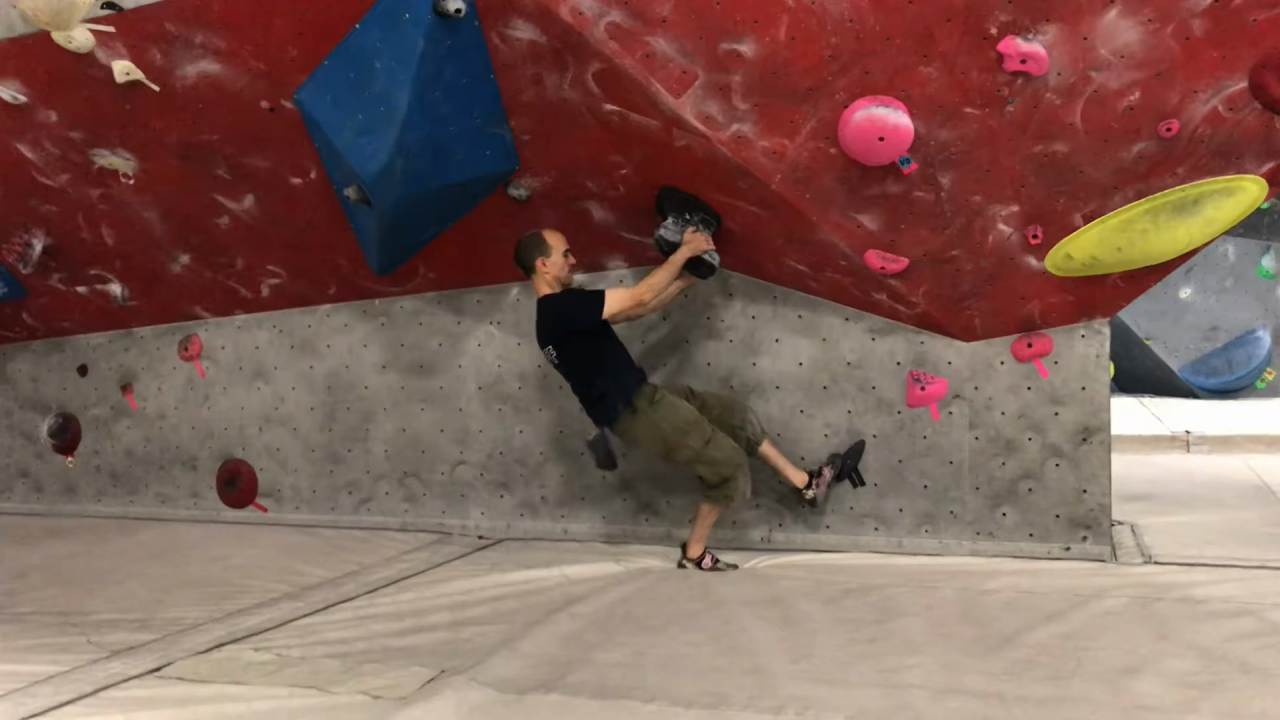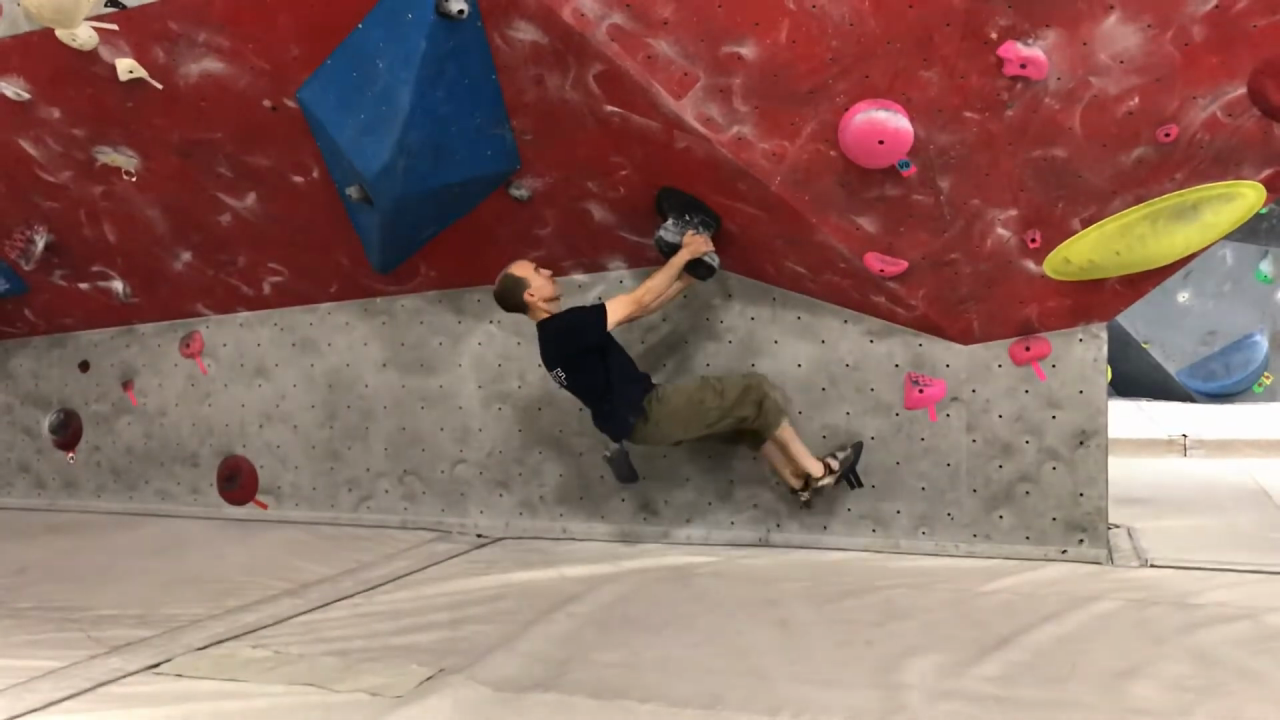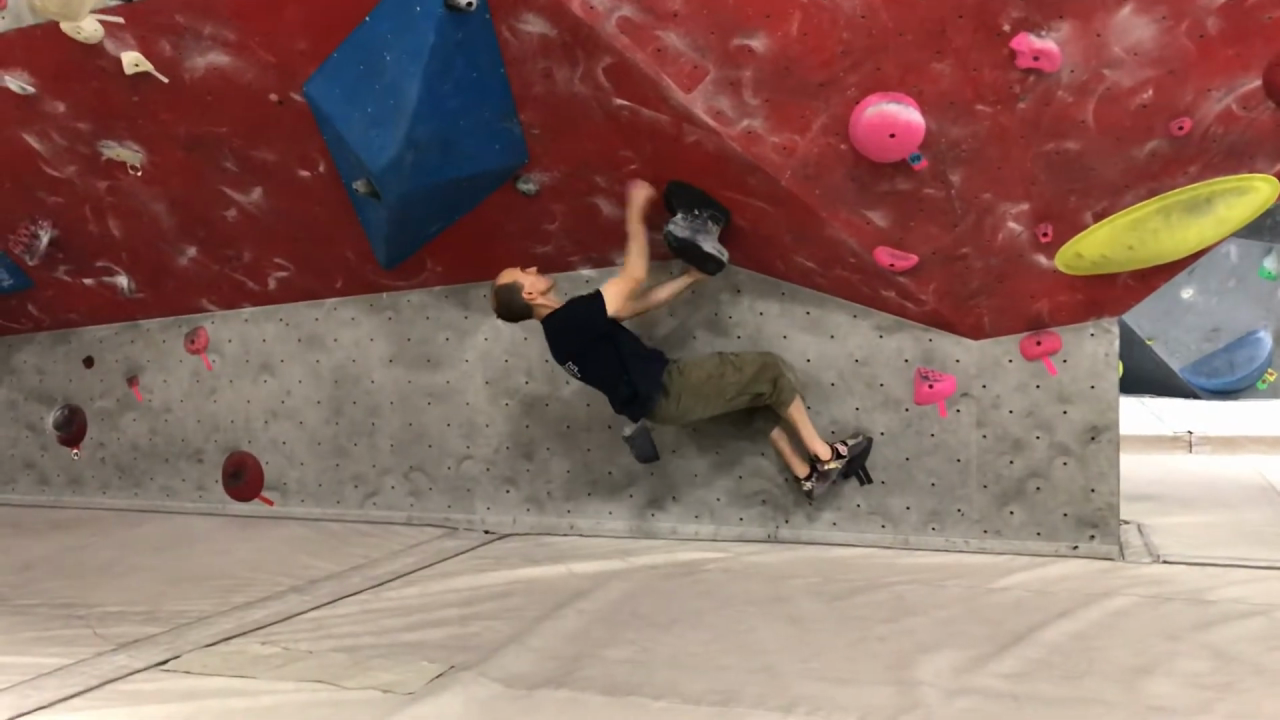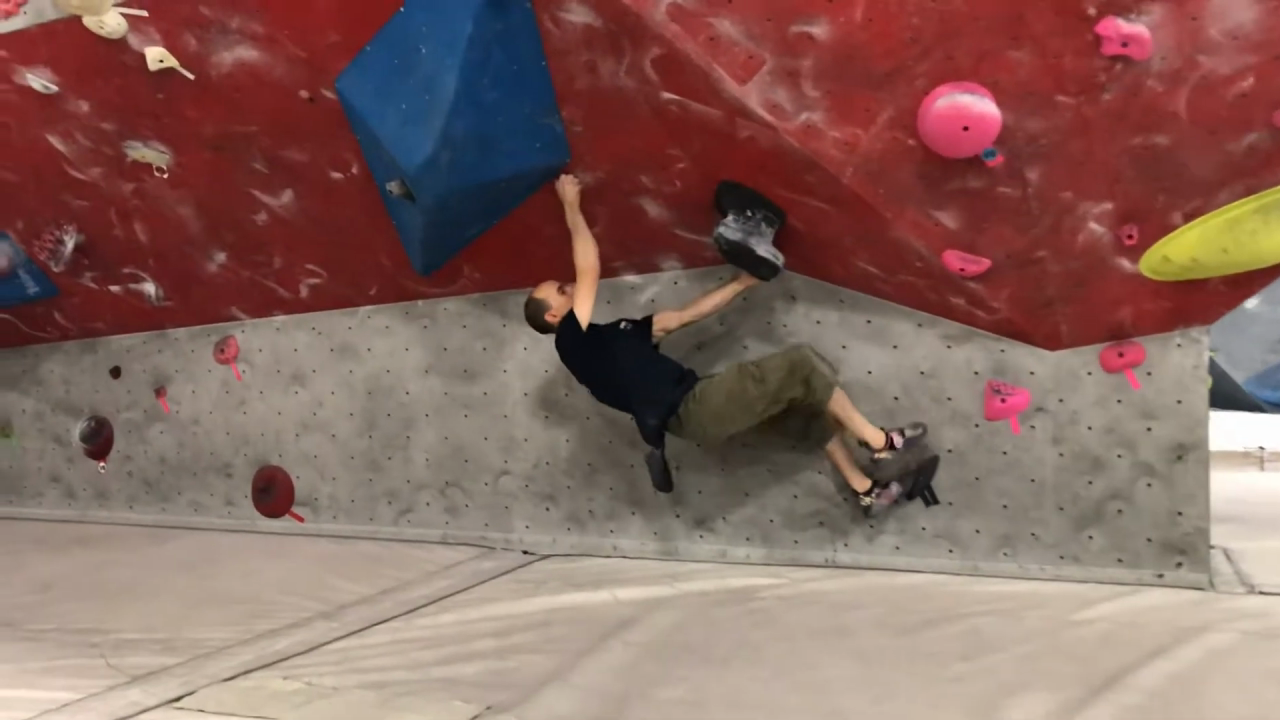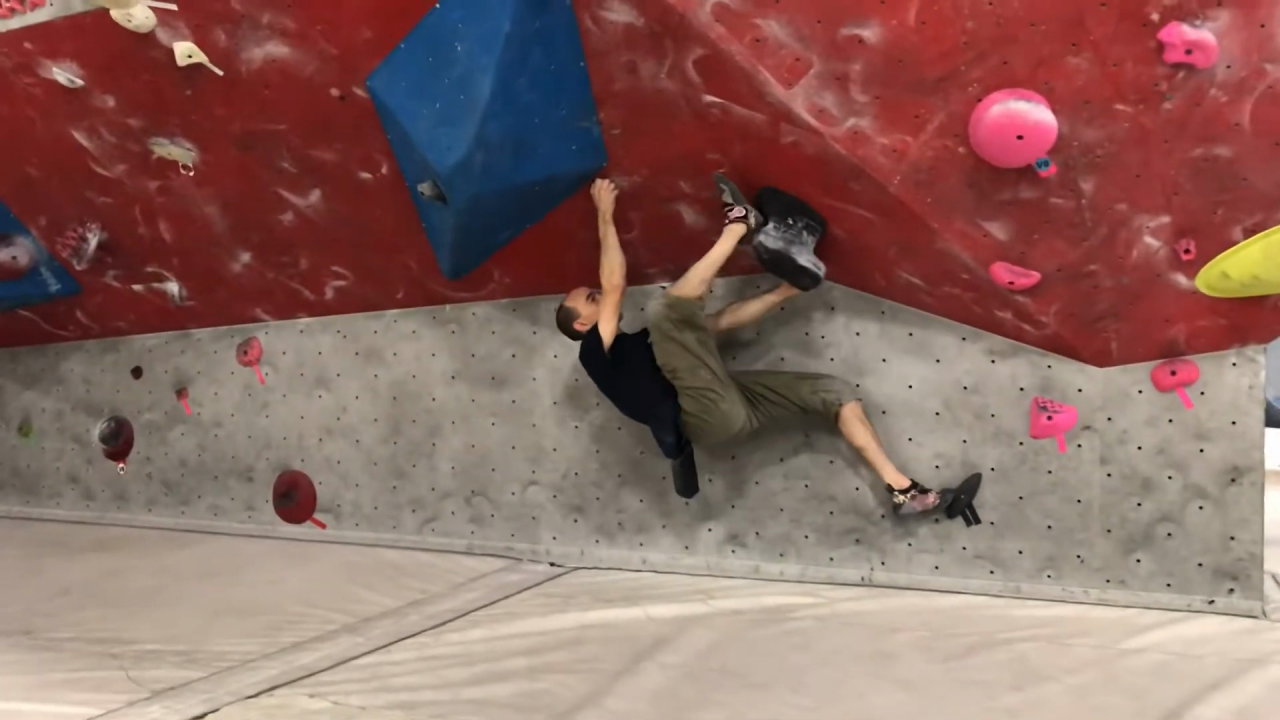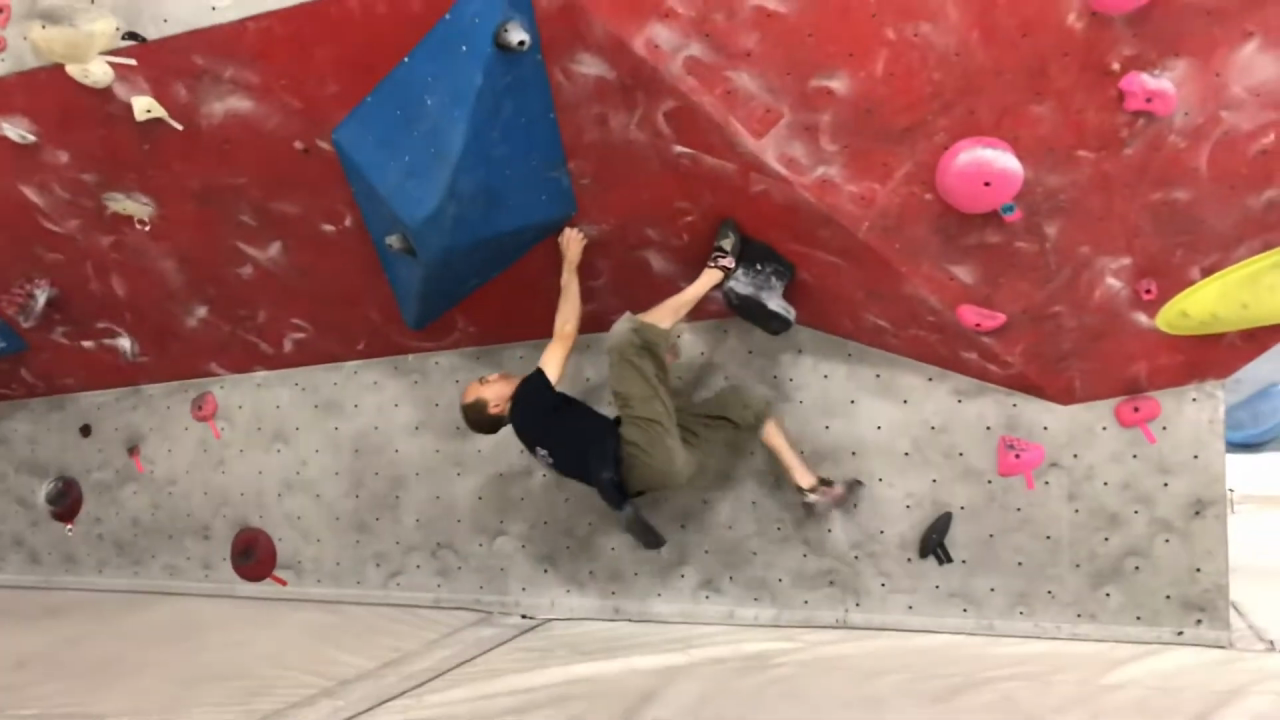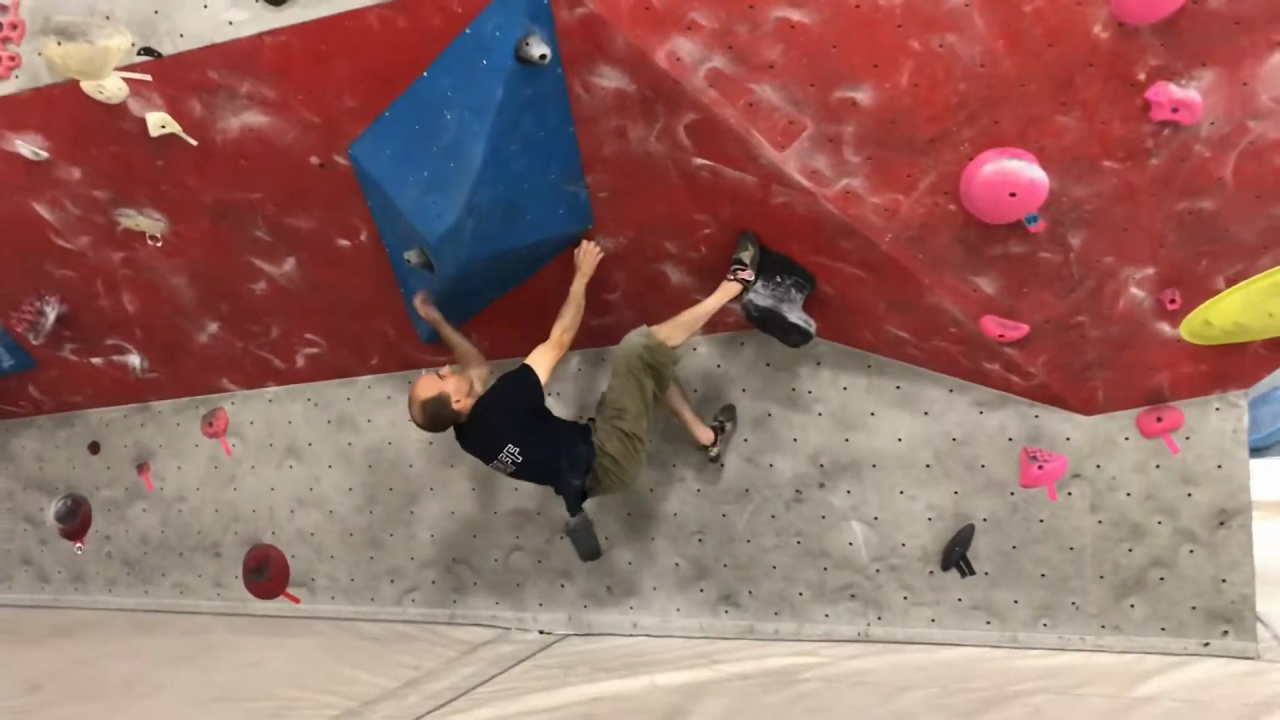
dt=0.7s
person 1, frame 1
left shoulder: (558, 313)
right shoulder: (561, 307)
left elbow: (635, 310)
right elbow: (638, 299)
left wrist: (688, 277)
right wrist: (685, 251)
left hip: (641, 398)
right hip: (635, 411)
left knee: (737, 416)
right knee: (729, 463)
left ankle: (806, 483)
right ankle: (694, 552)
person 1, frame 2
left shoulder: (561, 331)
right shoulder: (564, 328)
left elbow: (636, 308)
right elbow: (638, 303)
left wrist: (688, 276)
right wrist: (684, 253)
left hip: (641, 413)
right hip: (646, 415)
left knee: (746, 409)
right knee: (755, 391)
left ankle: (800, 484)
right ankle: (815, 470)
person 1, frame 3
left shoulder: (567, 325)
right shoulder: (571, 319)
left elbow: (635, 304)
right elbow: (635, 280)
left wrist: (691, 277)
right wrist: (635, 212)
left hip: (658, 398)
right hip: (668, 392)
left knee: (760, 390)
right knee: (771, 370)
left ankle: (806, 474)
right ankle: (822, 454)
person 1, frame 4
left shoulder: (614, 333)
right shoulder: (573, 341)
left elbow: (681, 317)
right elbow: (590, 269)
left wrist: (742, 283)
right wrist: (571, 205)
left hip: (697, 403)
right hip: (696, 412)
left knee: (805, 395)
right knee: (800, 363)
left ankle: (867, 491)
right ankle: (876, 440)
person 1, frame 5
left shoulder: (644, 343)
right shoulder: (596, 353)
left elbow: (720, 320)
right elbow: (614, 284)
left wrist: (784, 292)
right wrist: (605, 215)
left hip: (732, 405)
right hip: (710, 414)
left knee: (834, 392)
right knee: (672, 309)
left ankle: (902, 490)
right ankle: (735, 228)
person 1, frame 6
left shoulder: (537, 422)
right shoulder: (529, 405)
right elbow: (564, 335)
left wrist: (650, 369)
right wrist: (569, 265)
left hip: (655, 457)
right hip: (650, 458)
left knee: (746, 401)
right knee: (627, 333)
left ankle: (810, 487)
right ankle: (714, 273)
person 1, frame 7
left shoulder: (469, 436)
right shoulder: (504, 405)
left elbow: (476, 371)
right elbow: (559, 341)
left wrist: (439, 324)
right wrist: (582, 275)
left hip: (592, 470)
right hip: (610, 464)
left knee: (650, 361)
right knee: (640, 346)
left ankle: (707, 437)
right ankle: (732, 285)
